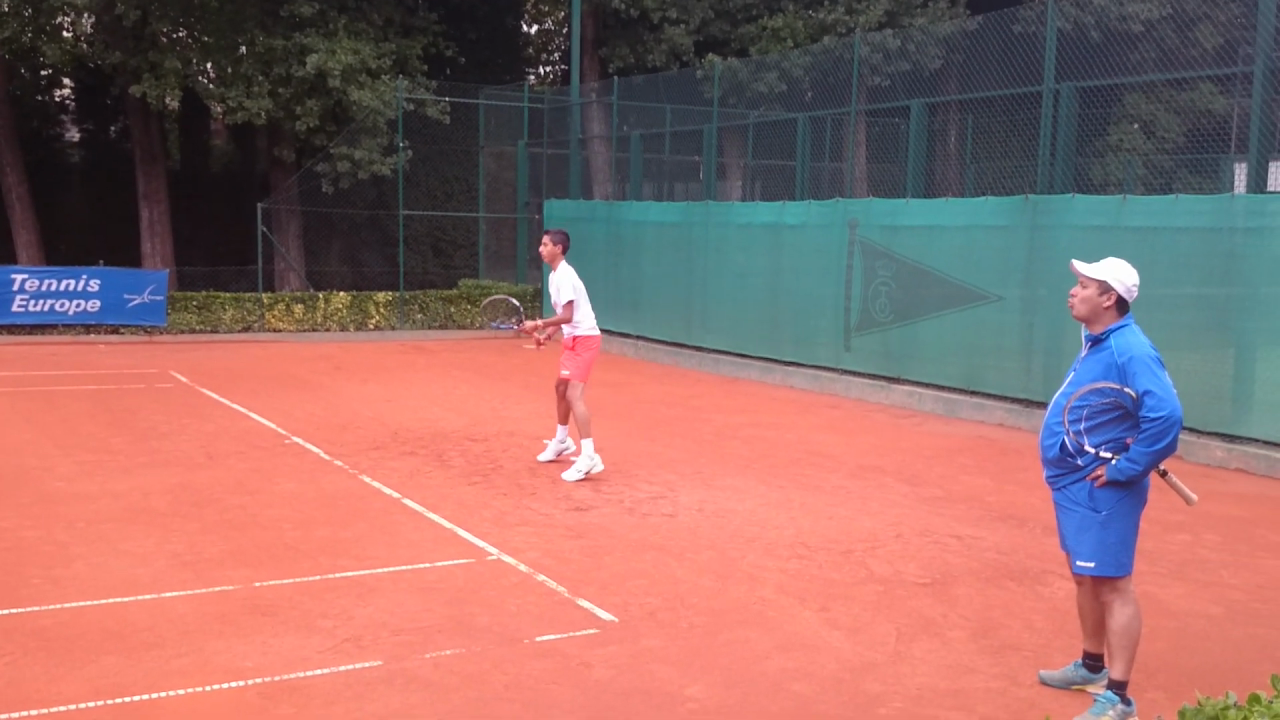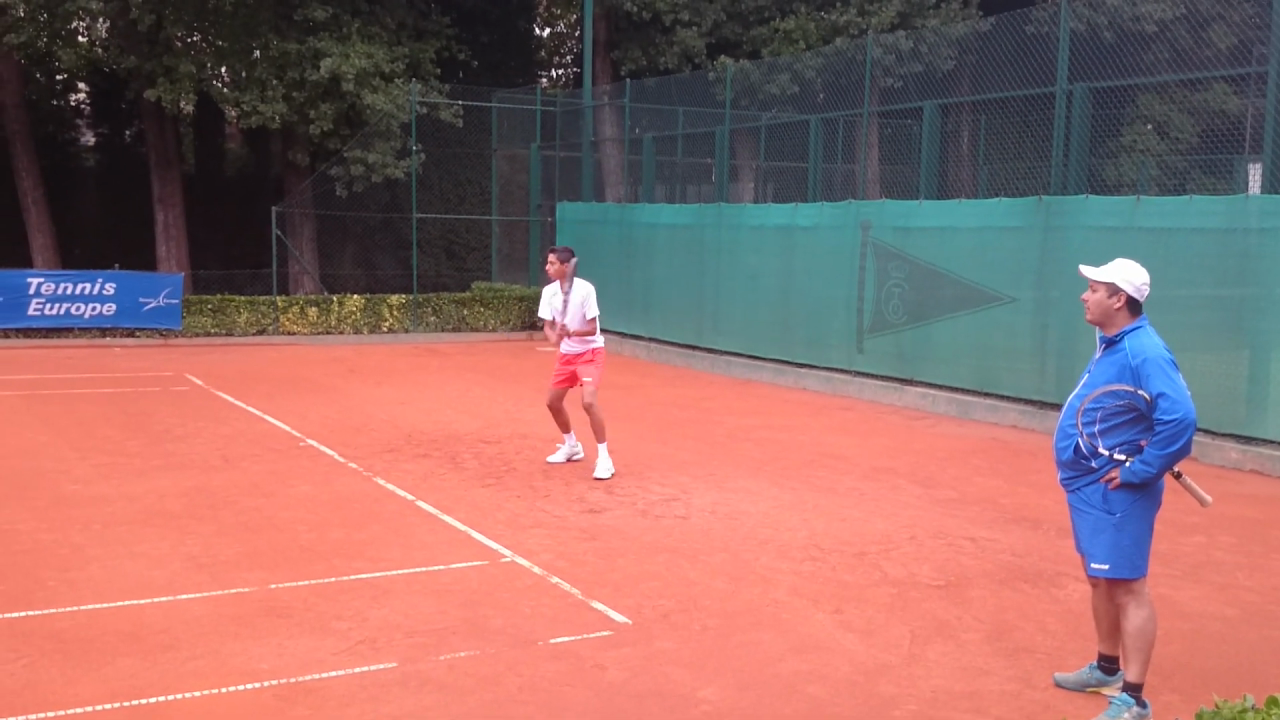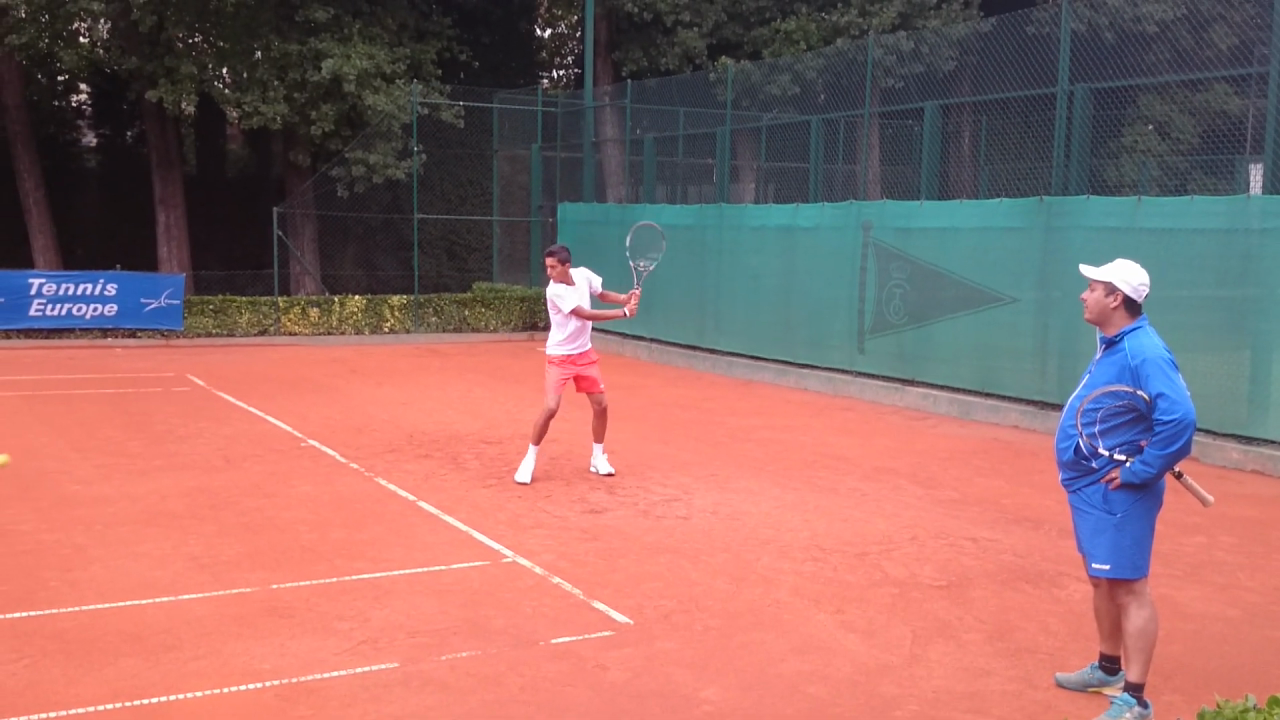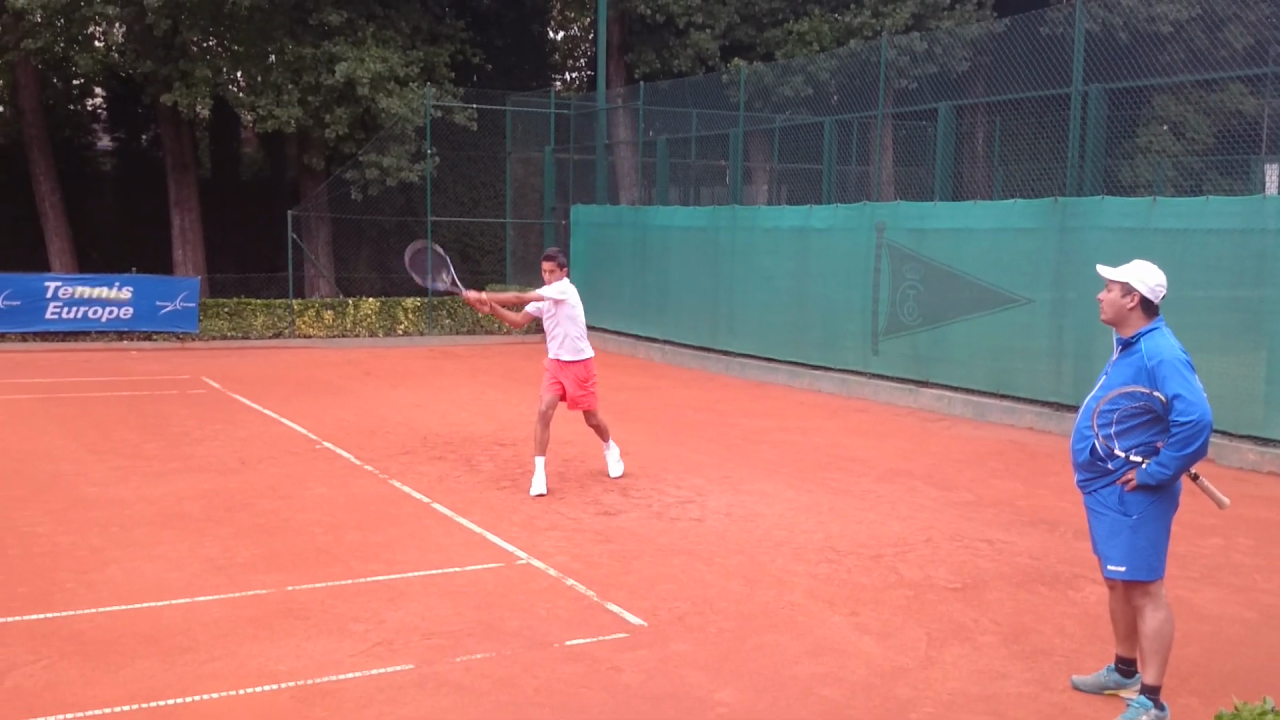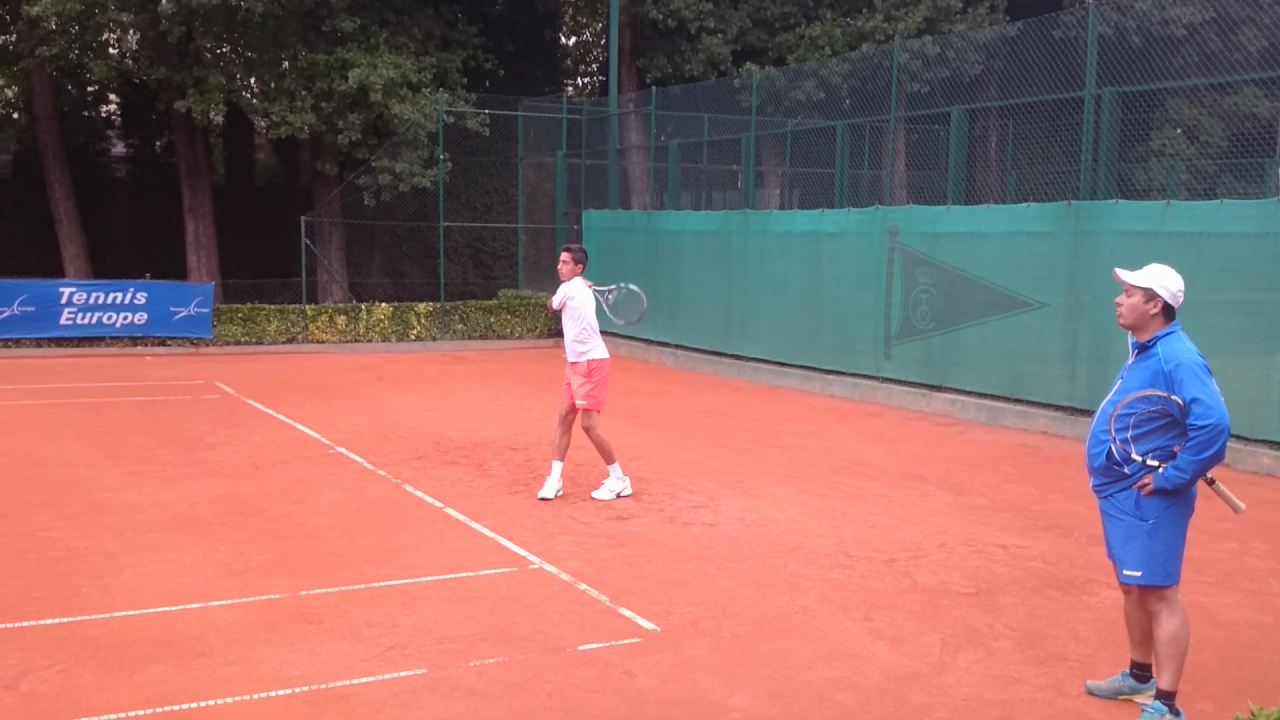
dt=0.4s
person 1, frame 1
left shoulder: (1130, 350)
right shoulder: (1095, 344)
left elbow: (1165, 416)
left wrist: (1124, 469)
left hip: (1100, 491)
right hip: (1074, 485)
left knee: (1111, 587)
right knee: (1086, 579)
right ankle: (1092, 667)
person 1, frame 2
left shoulder: (1144, 353)
right shoulder: (1110, 346)
left elbow: (1179, 419)
left wrist: (1138, 472)
left hip: (1114, 493)
right hip: (1089, 487)
left knee: (1127, 589)
right knee: (1101, 582)
right ankle: (1107, 669)
person 1, frame 3
left shoulder: (1144, 352)
right shoulder: (1111, 346)
left elbow: (1179, 418)
left wrist: (1138, 472)
left hip: (1116, 493)
right hip: (1090, 487)
left knee: (1128, 589)
right knee: (1102, 582)
right ankle: (1108, 669)
person 1, frame 4
left shoulder: (1160, 354)
right shoulder: (1127, 347)
left elbow: (1195, 420)
left wrist: (1155, 473)
left hip: (1131, 495)
right hip: (1106, 489)
left knee: (1143, 591)
right knee: (1118, 584)
right ankle: (1125, 671)
person 1, frame 5
left shoulder: (1177, 358)
right shoulder: (1142, 352)
left elbow: (1213, 424)
left wrist: (1171, 477)
left hip: (1147, 500)
right hip: (1121, 493)
left knee: (1159, 596)
right knee: (1133, 589)
right ankle: (1140, 676)
person 2, frame 1
left shoulder: (564, 275)
right shoulder: (554, 276)
left elbow: (568, 316)
left wrist: (538, 325)
right wrist: (547, 333)
left hip: (584, 338)
right hip: (574, 338)
left knee: (573, 395)
right knee: (561, 388)
left ankle: (589, 457)
right ankle: (562, 440)
person 2, frame 2
left shoulder: (585, 289)
right shoulder: (548, 292)
left elbow: (592, 328)
right elbow: (548, 327)
left wrist: (570, 332)
right wrist: (555, 336)
left hip: (591, 352)
right hip: (567, 354)
left knee: (589, 402)
right knee: (553, 401)
left ankle: (604, 457)
right ankle: (571, 445)
person 2, frame 3
left shoulder: (583, 274)
right shoulder: (554, 291)
left elbow: (603, 294)
right elbow: (586, 315)
left wrist: (627, 299)
right wrist: (624, 312)
left hip: (584, 353)
right hip: (559, 357)
left knee: (601, 405)
right knee: (551, 408)
left ankle: (598, 457)
right ankle: (530, 457)
person 2, frame 4
left shoulder: (566, 289)
right shoulder: (541, 296)
left elbow: (525, 297)
right elbow: (519, 321)
left wrist: (487, 297)
right wrist: (491, 307)
left hip: (580, 362)
right hip: (556, 362)
left knee: (592, 418)
right knee: (544, 413)
left ankle: (611, 450)
right ankle: (540, 474)
person 2, frame 5
left shoulder: (570, 289)
right shoulder: (578, 289)
left elbow: (554, 305)
left hip: (591, 363)
right hip: (577, 363)
left knee: (589, 424)
right knee: (564, 418)
left ankle: (618, 480)
right ankle: (554, 479)
